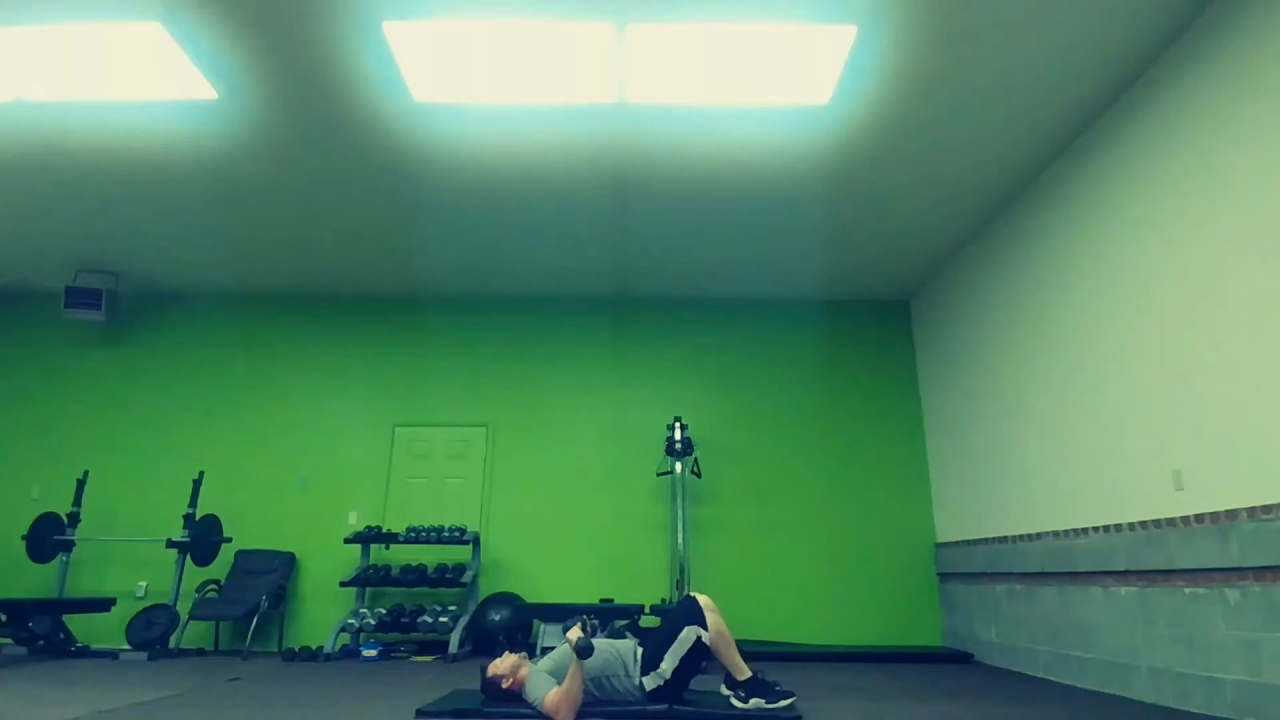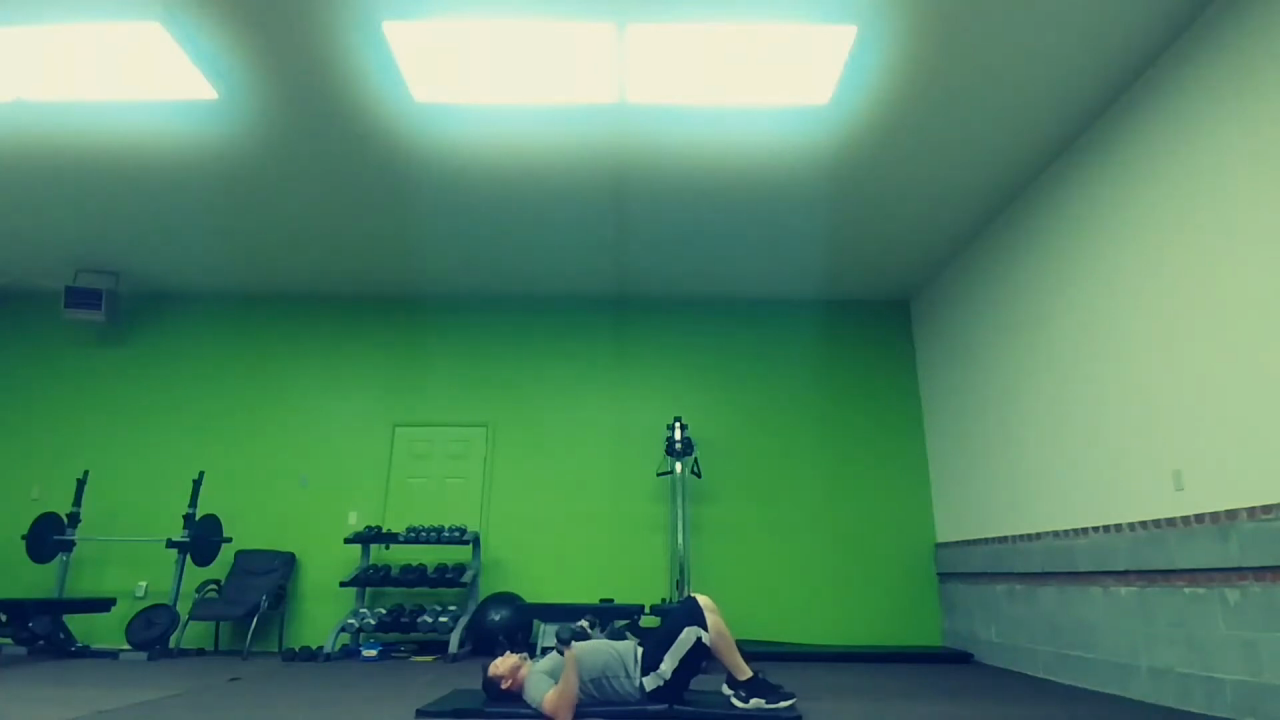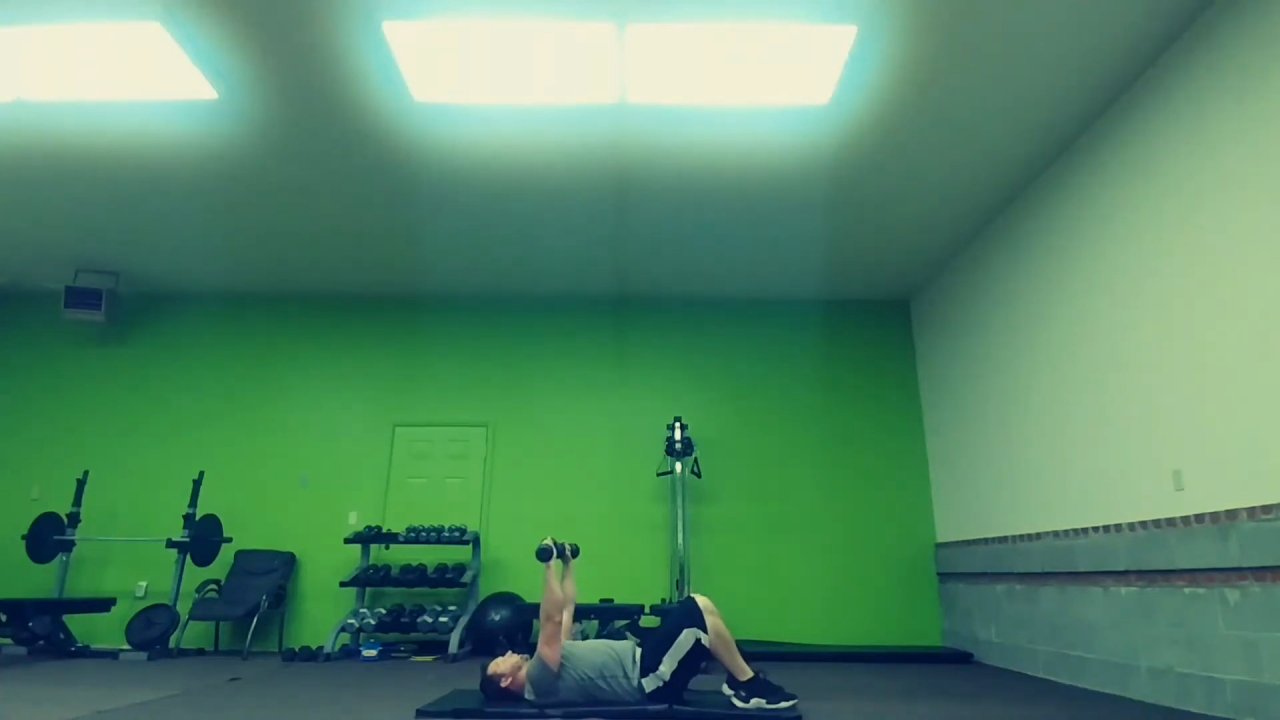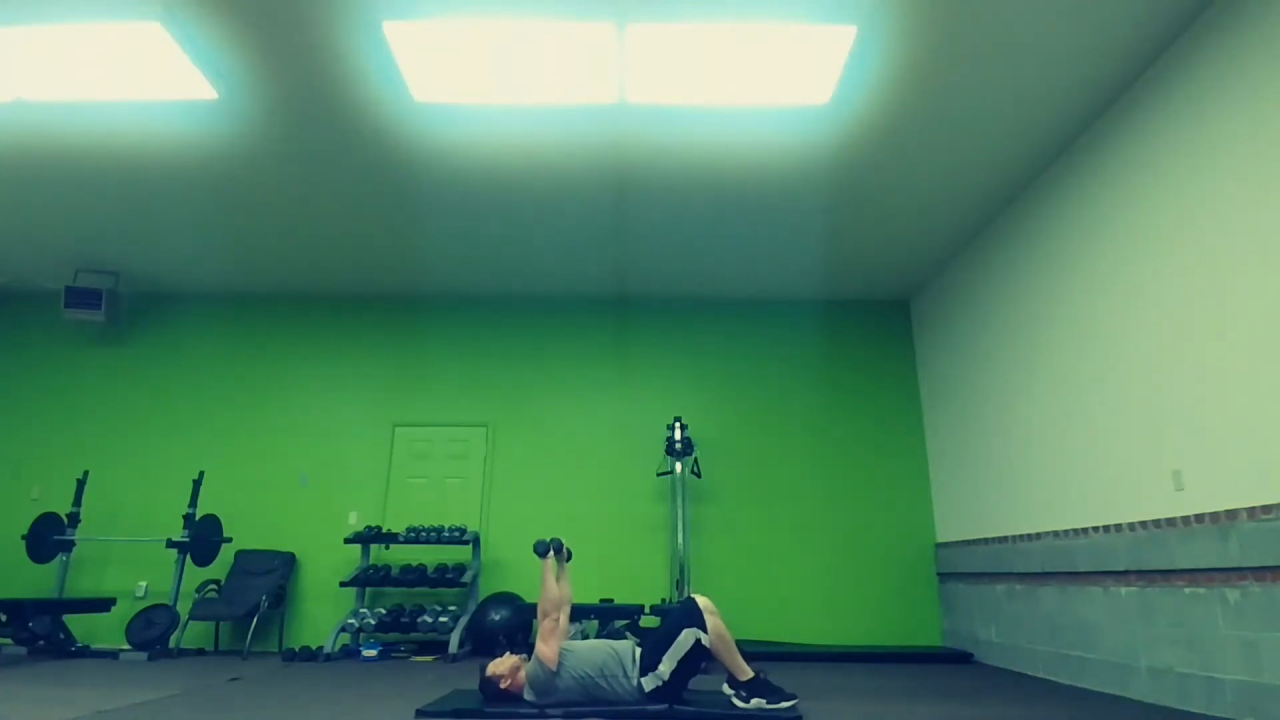
dt=0.7s
person 1, frame 1
left shoulder: (541, 671)
right shoulder: (534, 683)
left wrist: (580, 641)
right wrist: (577, 655)
left hip: (642, 661)
right hip: (649, 679)
left knee: (698, 603)
right knee: (699, 613)
left ankle: (736, 680)
right ankle: (748, 687)
person 1, frame 2
left shoulder: (541, 669)
right shoulder: (533, 683)
left wrist: (580, 637)
right wrist: (569, 655)
left hip: (641, 659)
right hip: (648, 679)
left knee: (700, 604)
right knee: (700, 613)
left ankle: (739, 681)
right ankle: (748, 688)
person 1, frame 3
left shoulder: (546, 668)
right shoulder: (540, 681)
left elbow: (566, 613)
right elbow: (551, 620)
left wrist: (568, 565)
right wrist: (549, 566)
left hip: (641, 664)
right hip: (648, 679)
left knee: (698, 606)
right knee: (699, 612)
left ankle: (742, 682)
right ankle: (748, 687)
person 1, frame 4
left shoulder: (543, 669)
right shoulder: (539, 681)
left elbow: (562, 612)
right elbow: (549, 618)
left wrist: (562, 564)
right wrist: (546, 564)
left hip: (642, 665)
right hip: (647, 679)
left knee: (699, 607)
right knee: (699, 612)
left ankle: (741, 681)
right ankle: (749, 687)
